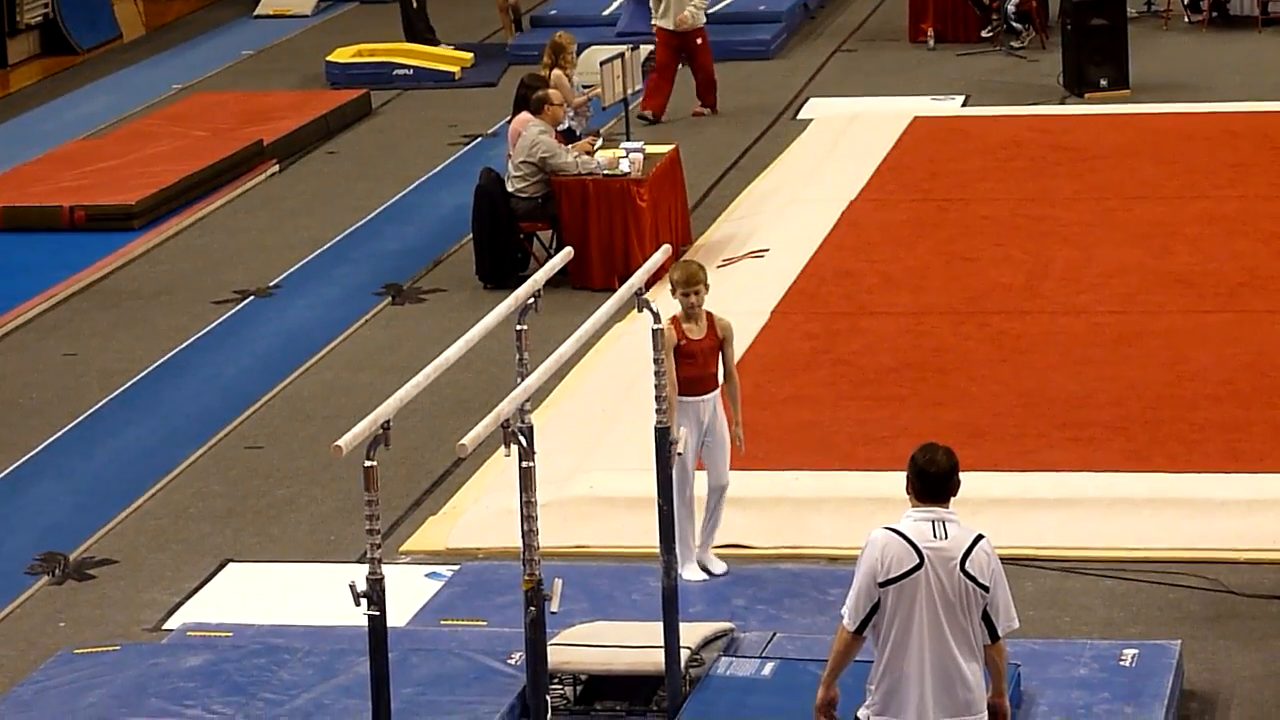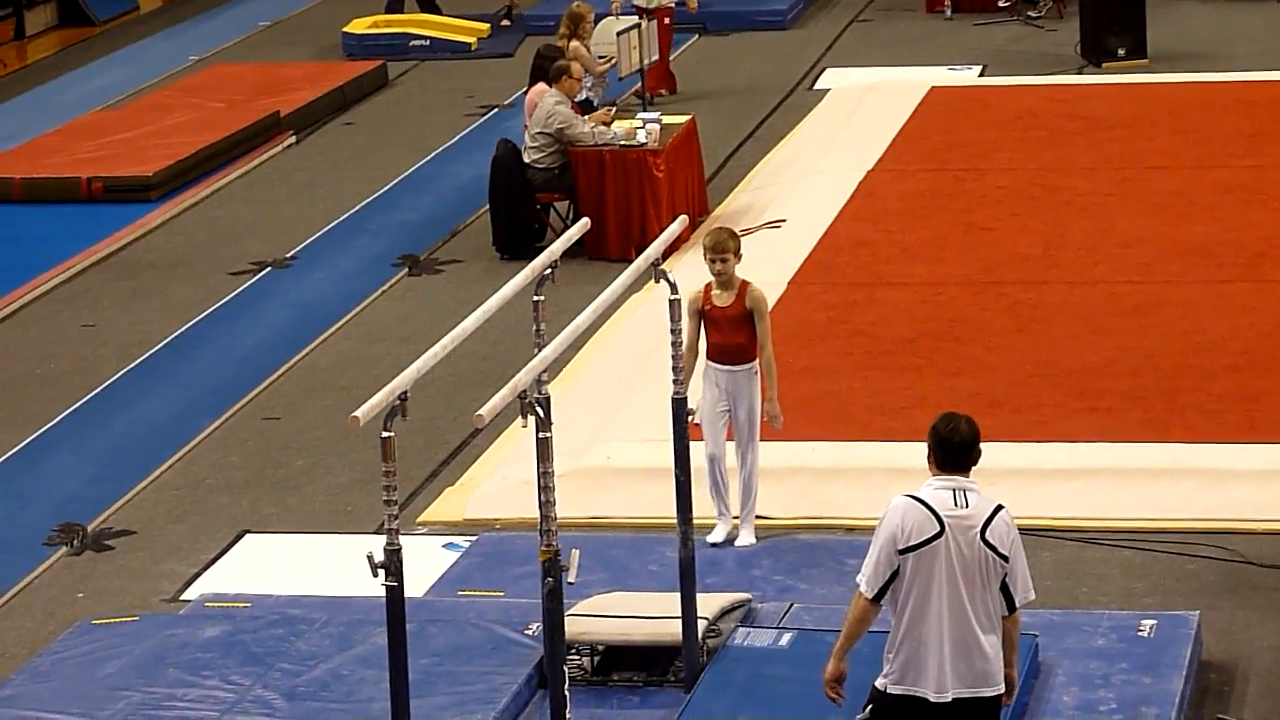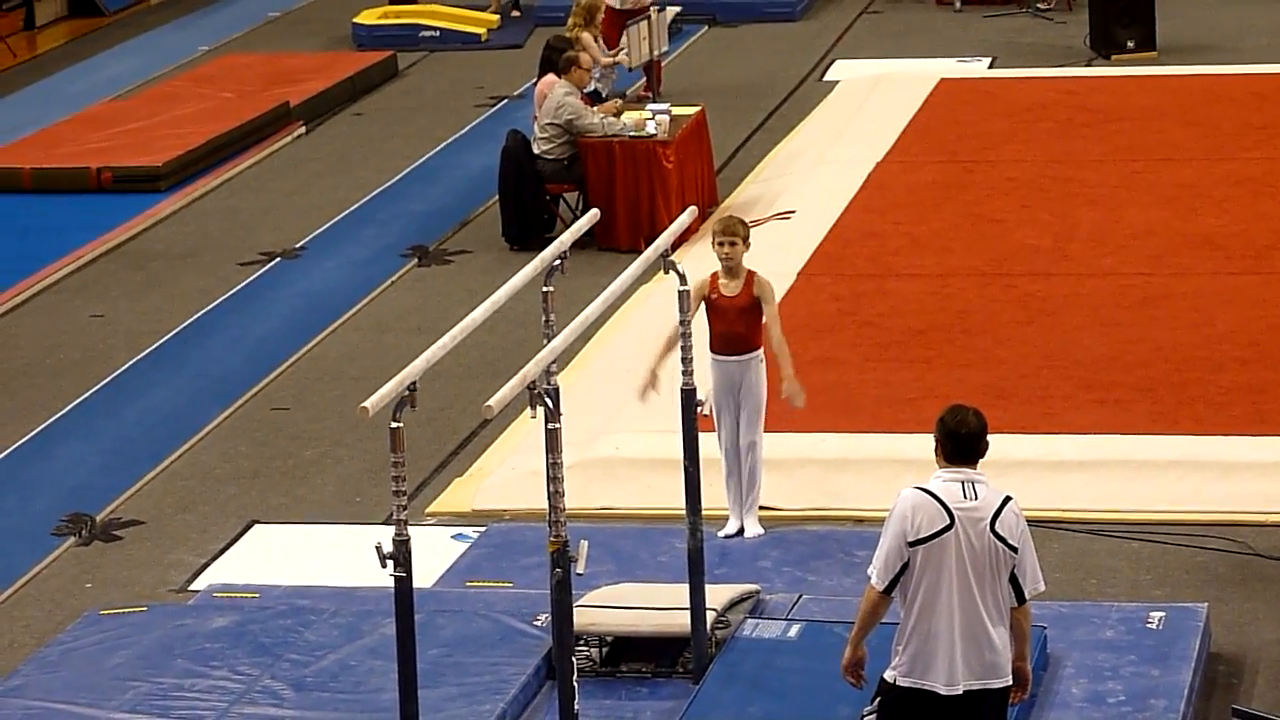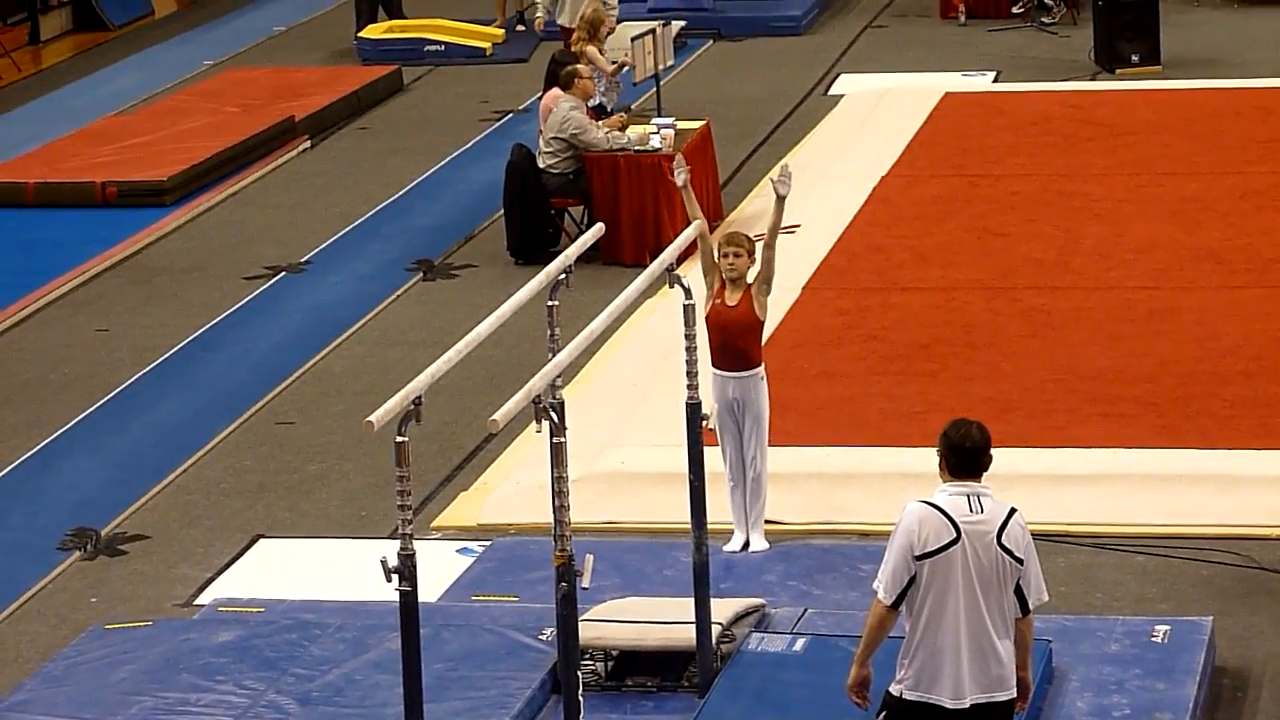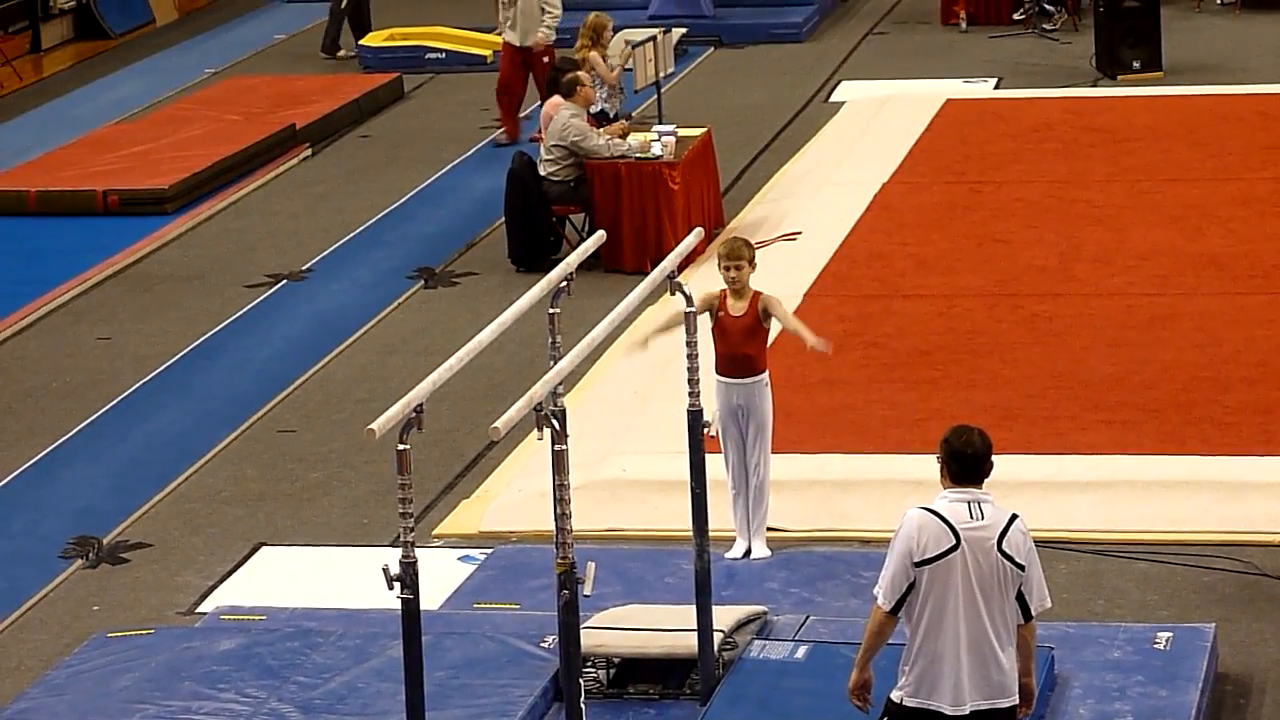
dt=0.5s
person 1, frame 1
left shoulder: (721, 326)
right shoulder: (669, 332)
left elbow: (731, 375)
right elbow: (669, 385)
left wrist: (737, 422)
right wrist: (670, 433)
left hip: (713, 405)
right hip: (684, 409)
left knee: (720, 481)
right knee: (683, 486)
left ankle: (705, 548)
right ankle: (686, 559)
person 1, frame 2
left shoulder: (753, 296)
right shoulder: (698, 299)
left elbow: (766, 348)
right elbow: (691, 348)
left wrist: (772, 397)
left hip: (745, 376)
right hip: (714, 377)
left knee: (747, 452)
right knee: (713, 451)
left ankle: (746, 523)
right ankle: (723, 517)
person 1, frame 3
left shoulder: (759, 285)
right shoulder: (705, 286)
left elbow: (774, 331)
right elbow: (680, 326)
left wrist: (788, 375)
right wrist: (656, 367)
left hip: (751, 366)
right hip: (720, 367)
left knee: (750, 442)
right knee: (727, 444)
left ankle: (750, 514)
right ankle: (735, 514)
person 1, frame 4
left shoulder: (758, 292)
right shoulder: (713, 288)
left elbow: (770, 243)
right elbow: (701, 234)
left wrist: (780, 200)
right wrist: (685, 188)
left hip: (751, 383)
right hip: (721, 384)
left knee: (755, 460)
right knee: (732, 461)
left ankle: (756, 530)
right ankle: (740, 529)
person 1, frame 5
left shoulder: (763, 305)
right shoulder: (714, 299)
left elbow: (788, 320)
right elbow: (682, 313)
left wrist: (810, 337)
right wrist: (652, 333)
left hip: (755, 388)
right hip: (726, 388)
left knee: (757, 466)
right knee: (734, 467)
left ankle: (758, 536)
right ankle: (742, 535)
person 2, frame 1
left shoulder: (883, 543)
right shoulder: (980, 549)
left elbow: (854, 629)
right elbow: (993, 637)
left wrist: (827, 683)
right wrist: (999, 693)
person 2, frame 2
left shoulder: (903, 511)
right shoulder: (999, 520)
left elbow: (870, 596)
right elbow: (1010, 608)
left wrist: (838, 656)
right wrist: (1008, 666)
left hip: (910, 678)
right hip: (980, 680)
person 2, frame 3
left shoulder: (912, 504)
right shoulder: (1007, 511)
left elbow: (881, 590)
right elbow: (1019, 600)
left wrist: (855, 645)
right wrist: (1020, 659)
left hip: (919, 670)
right hip: (988, 672)
person 2, frame 4
left shoulder: (918, 517)
right shoulder: (1012, 523)
left elbow: (888, 604)
right elbow: (1023, 612)
left wrist: (860, 663)
right wrist: (1022, 669)
left hip: (925, 686)
right hip: (993, 686)
person 2, frame 5
left shoulder: (918, 524)
right shoulder: (1014, 529)
left elbow: (887, 610)
right elbow: (1026, 617)
left wrist: (861, 666)
right wrist: (1026, 675)
left hip: (925, 692)
right hip: (995, 693)
